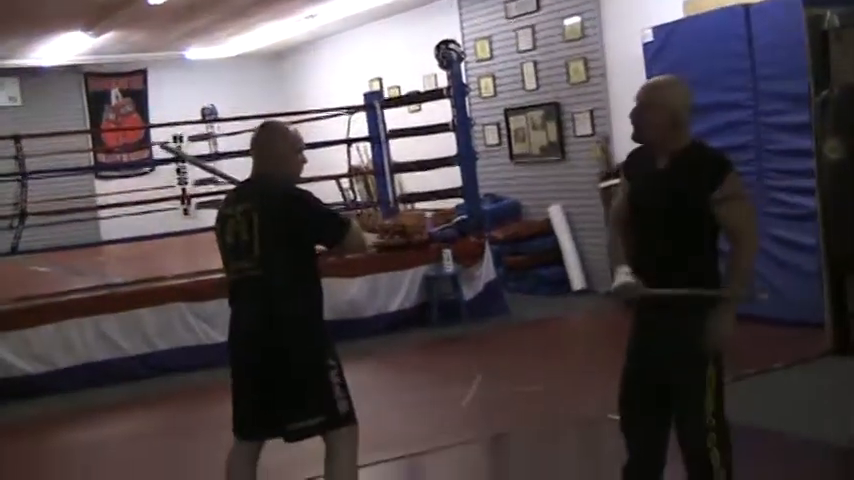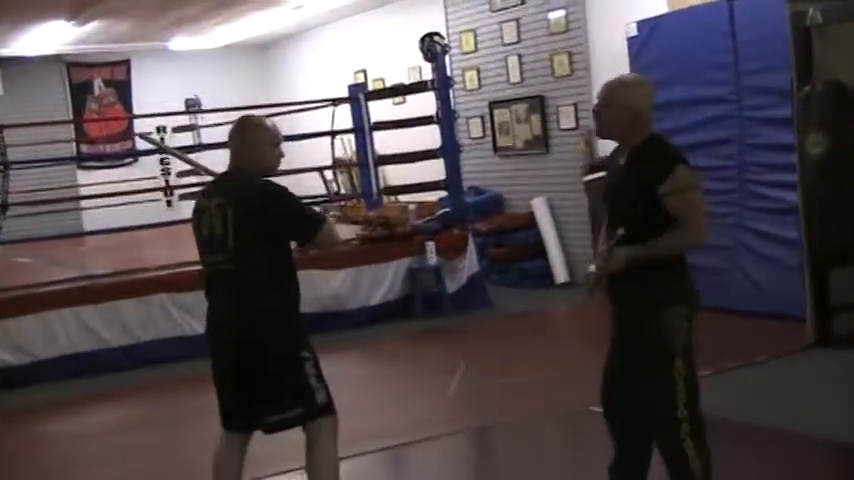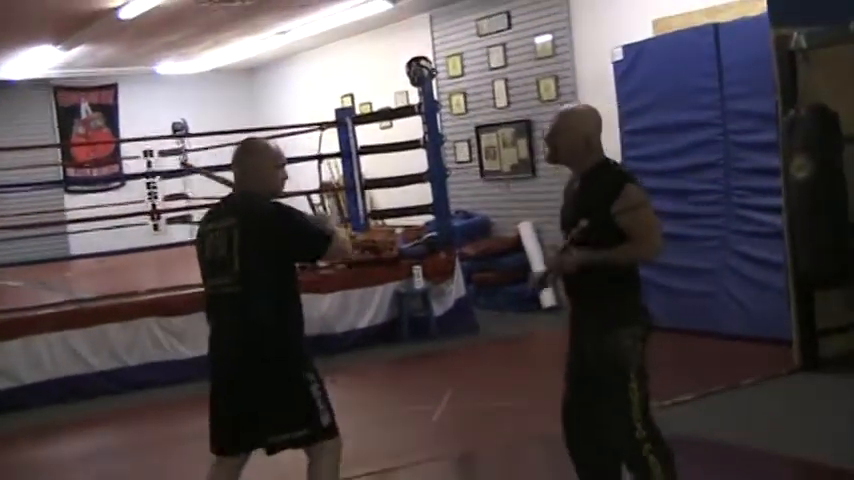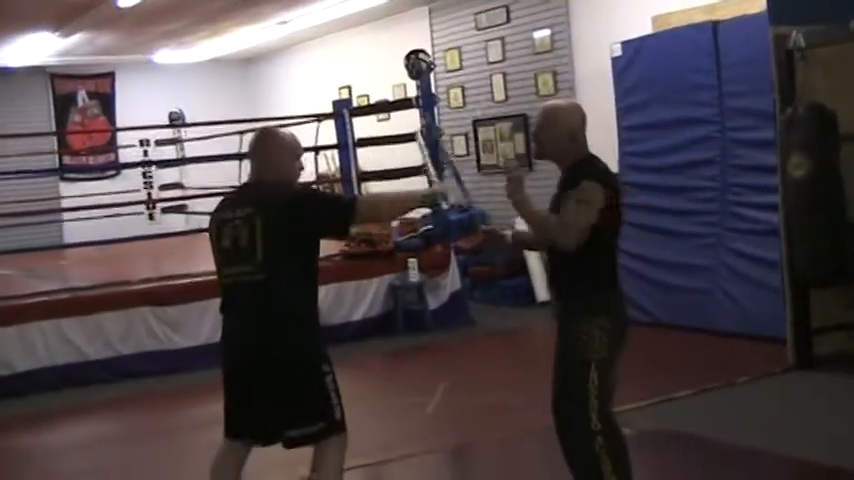
dt=0.4s
person 1, frame 1
left shoulder: (712, 168)
right shoulder: (636, 163)
left elbow: (744, 242)
right elbow: (619, 224)
left wrist: (725, 309)
right wrist: (623, 269)
left hip: (694, 309)
right hip: (648, 307)
left knee: (699, 416)
right knee: (637, 405)
person 1, frame 2
left shoulder: (665, 162)
right shoulder: (619, 158)
left elbow: (694, 232)
left wrist: (629, 257)
right wrist: (603, 259)
left hip: (664, 300)
right hip: (627, 297)
left knee: (672, 406)
right knee: (620, 396)
person 1, frame 3
left shoulder: (616, 184)
right shoulder: (576, 184)
left elbow: (649, 245)
left wrist: (584, 259)
right wrist: (562, 262)
left hip: (619, 319)
right hip: (585, 316)
left knee: (628, 424)
right knee: (579, 417)
person 1, frame 4
left shoulder: (589, 178)
right shoulder: (574, 176)
left elbow: (566, 237)
right elbow: (557, 237)
left wrist: (520, 201)
right wrist: (513, 237)
left hip: (595, 311)
right hip: (576, 308)
left knee: (589, 415)
right knee: (569, 409)
person 2, frame 1
left shoulder: (229, 207)
right shoulder: (291, 199)
right elbow: (356, 241)
right wrist: (325, 230)
left hip: (247, 334)
right hip: (294, 334)
left knee: (247, 439)
right knee: (341, 431)
person 2, frame 2
left shoulder: (206, 200)
right shoulder: (266, 194)
right elbow: (329, 237)
right wrist: (298, 224)
left hip: (225, 328)
right hip: (269, 328)
left knee: (235, 430)
right knee: (321, 422)
person 2, frame 3
left shoulder: (210, 223)
right shoulder: (273, 216)
right elbow: (341, 250)
right wrist: (328, 227)
left hip: (228, 350)
right hip: (274, 351)
right knee: (324, 445)
person 2, frame 4
left shoulder: (222, 212)
right shoulder: (294, 202)
right elbow: (372, 209)
right wrist: (425, 196)
left hip: (240, 340)
right hip: (289, 341)
left knee: (237, 440)
right knee: (329, 440)
